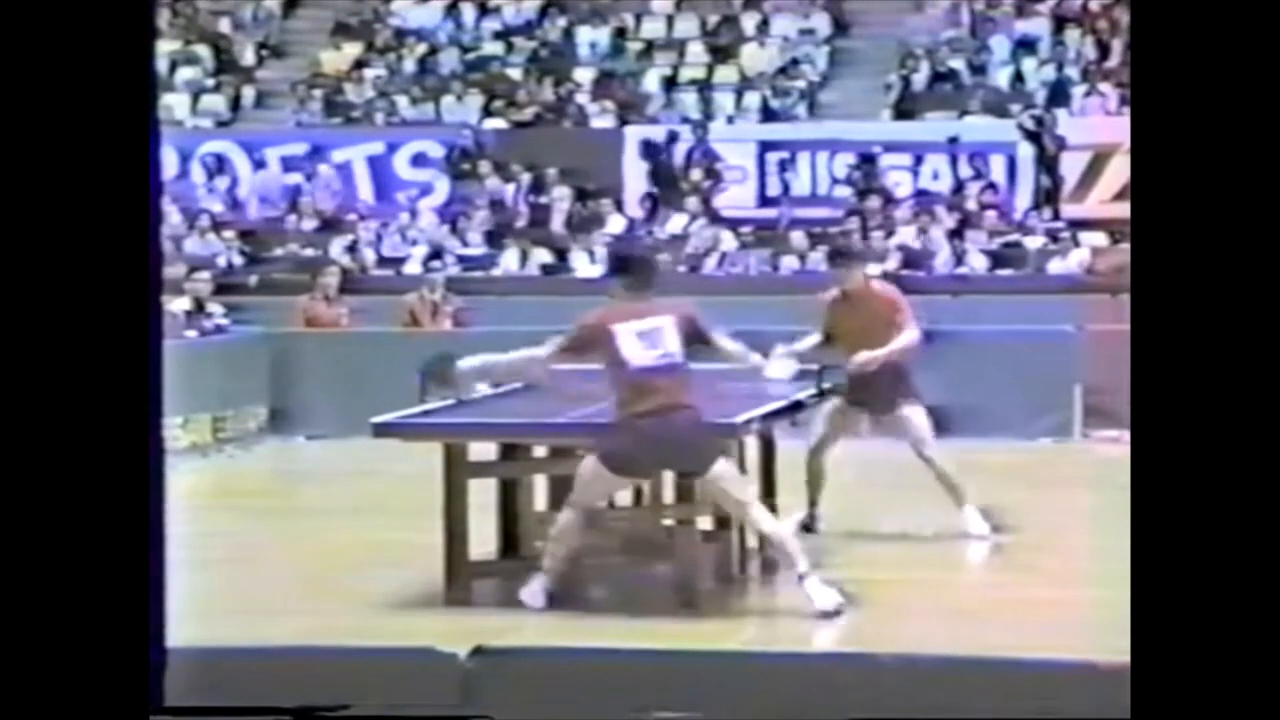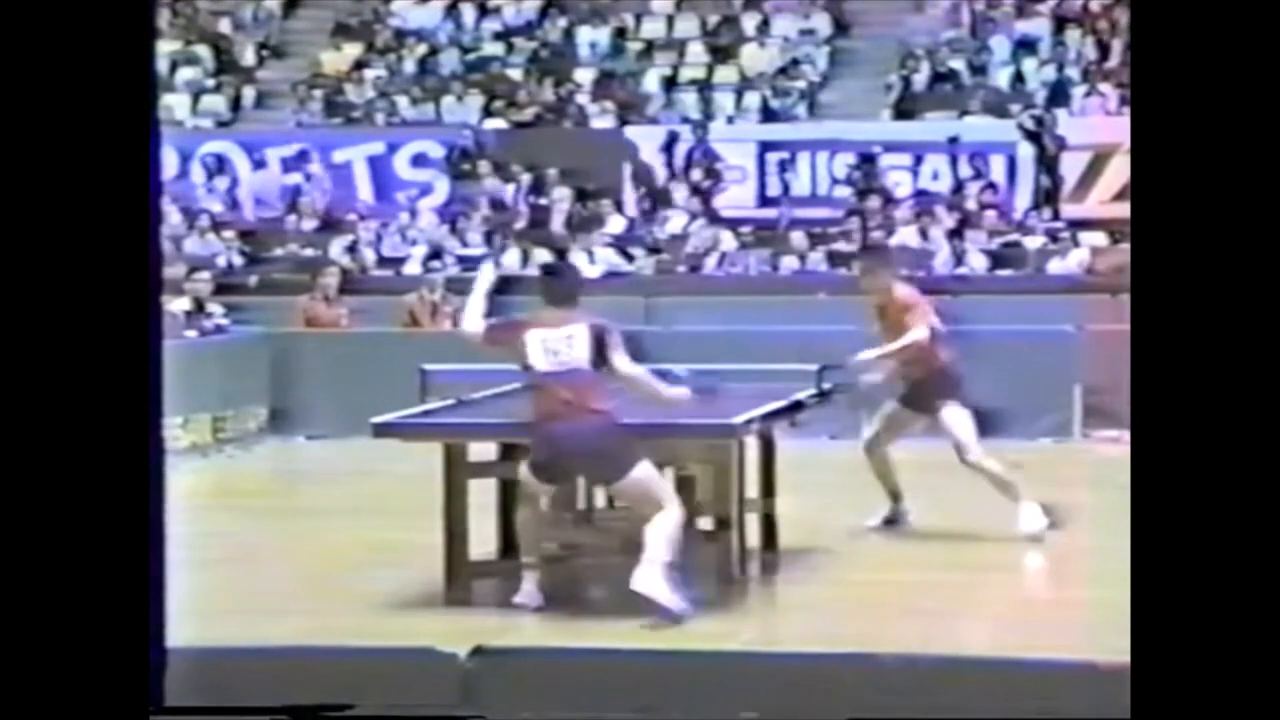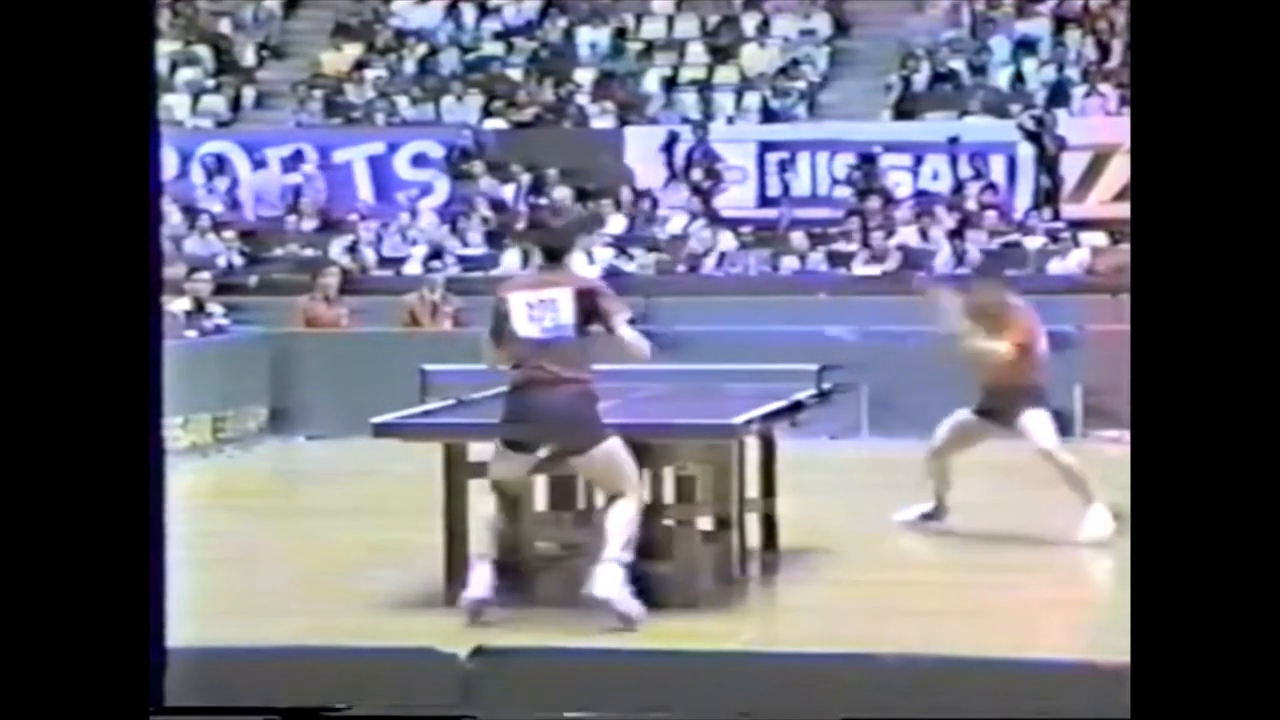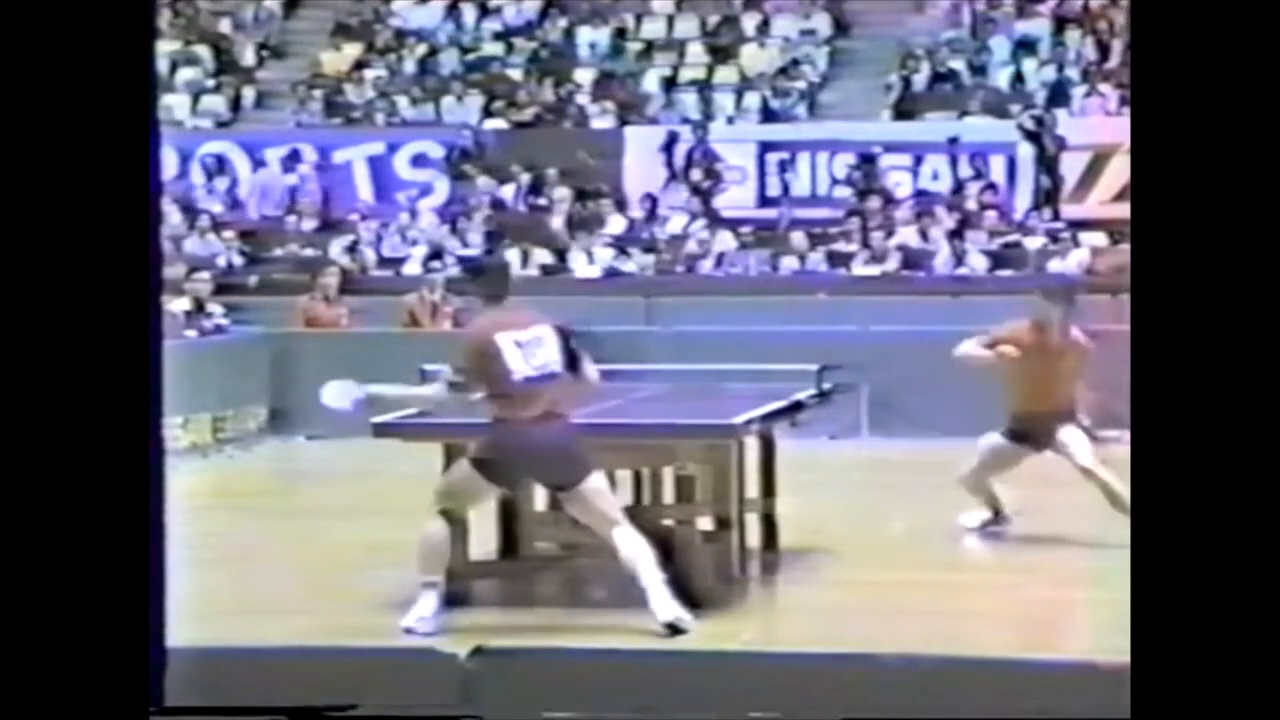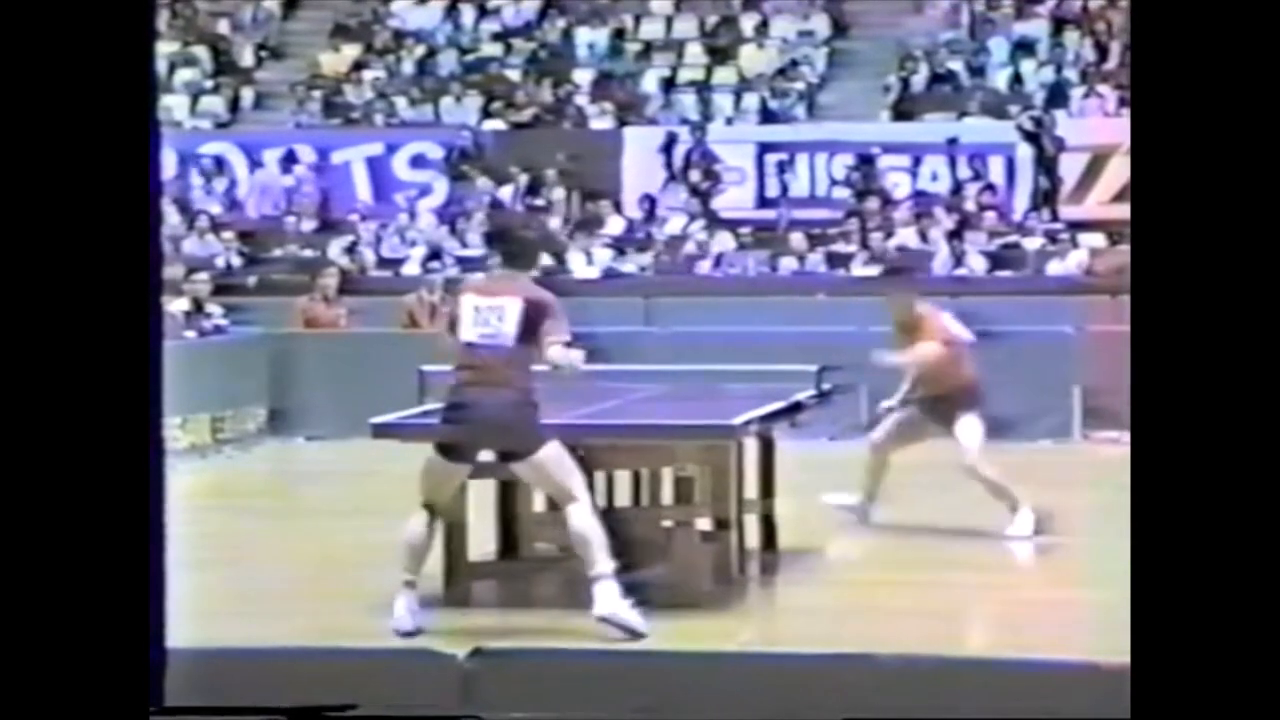
dt=0.3s
person 1, frame 1
left shoulder: (601, 321)
right shoulder: (681, 314)
left elbow: (546, 354)
right elbow: (731, 350)
left wrist: (487, 362)
right wrist: (758, 361)
left hip: (635, 434)
right hip: (688, 430)
left knee: (579, 502)
right knee: (750, 508)
left ankle: (541, 584)
right ankle: (811, 586)
person 1, frame 2
left shoulder: (522, 329)
right shoulder: (597, 329)
left elbow: (470, 328)
right elbow: (626, 370)
left wrist: (483, 282)
right wrist: (668, 392)
left hip: (550, 441)
right hip: (599, 435)
left knee: (529, 494)
right knee: (668, 508)
left ankle: (530, 585)
right ankle: (653, 573)
person 1, frame 3
left shoulder: (509, 291)
right shoulder: (589, 287)
left elbow: (496, 357)
right elbow: (629, 341)
right wrist: (644, 348)
left hip: (524, 408)
right hip: (575, 405)
left knee: (500, 491)
right knee: (629, 493)
left ankle: (481, 579)
right ankle: (609, 575)
person 1, frame 4
left shoulder: (477, 333)
right shoulder: (548, 324)
left elbow: (452, 393)
right elbow: (590, 377)
left hip: (511, 442)
right hip: (560, 440)
left knee: (442, 508)
right knee: (616, 524)
left ankle: (426, 609)
right ankle: (662, 601)
person 1, frame 5
left shoulder: (468, 289)
right shoulder: (540, 299)
right elbow: (558, 358)
right wrist: (577, 358)
left hip: (462, 409)
right hip: (512, 410)
left knee: (430, 506)
right knee: (577, 499)
left ankle: (406, 604)
right ankle: (607, 595)
person 2, frame 1
left shoulder: (887, 296)
right shoulder: (832, 302)
left elbow: (913, 335)
right elbow: (826, 336)
left wrist: (879, 355)
right wrist: (795, 348)
left hip: (892, 380)
right hip: (858, 386)
left knee: (926, 451)
right knee: (817, 448)
left ankle: (967, 510)
right ankle: (811, 515)
person 2, frame 2
left shoulder: (904, 299)
right shoulder: (882, 305)
left elbow: (920, 336)
left wrist: (877, 354)
right wrist: (889, 368)
left hip: (939, 383)
right hip: (917, 387)
left knee: (971, 456)
right knee: (872, 443)
left ankle: (1027, 506)
right ankle: (897, 509)
person 2, frame 3
left shoulder: (1017, 314)
right shoulder: (979, 309)
left elbow: (1001, 354)
left wrist: (969, 339)
left hip: (1025, 397)
right hip: (992, 398)
left knee: (1049, 449)
right knee: (936, 453)
left ankle: (1095, 511)
right ankle: (938, 505)
person 2, frame 4
left shoulder: (1079, 345)
right shoulder: (1014, 334)
right elbow: (962, 351)
right wrist: (994, 355)
left hip: (1060, 421)
right hip: (1022, 424)
left knee: (1090, 467)
right knee: (969, 479)
right ankle: (996, 514)
person 2, frame 5
left shoulder: (931, 320)
right shoulder: (905, 325)
left elbow: (928, 357)
left wrist: (890, 359)
right wrist: (899, 398)
left hip: (960, 398)
right hip: (932, 400)
left knee: (971, 463)
right knee: (878, 443)
left ankle: (1022, 511)
right ankle: (866, 502)
